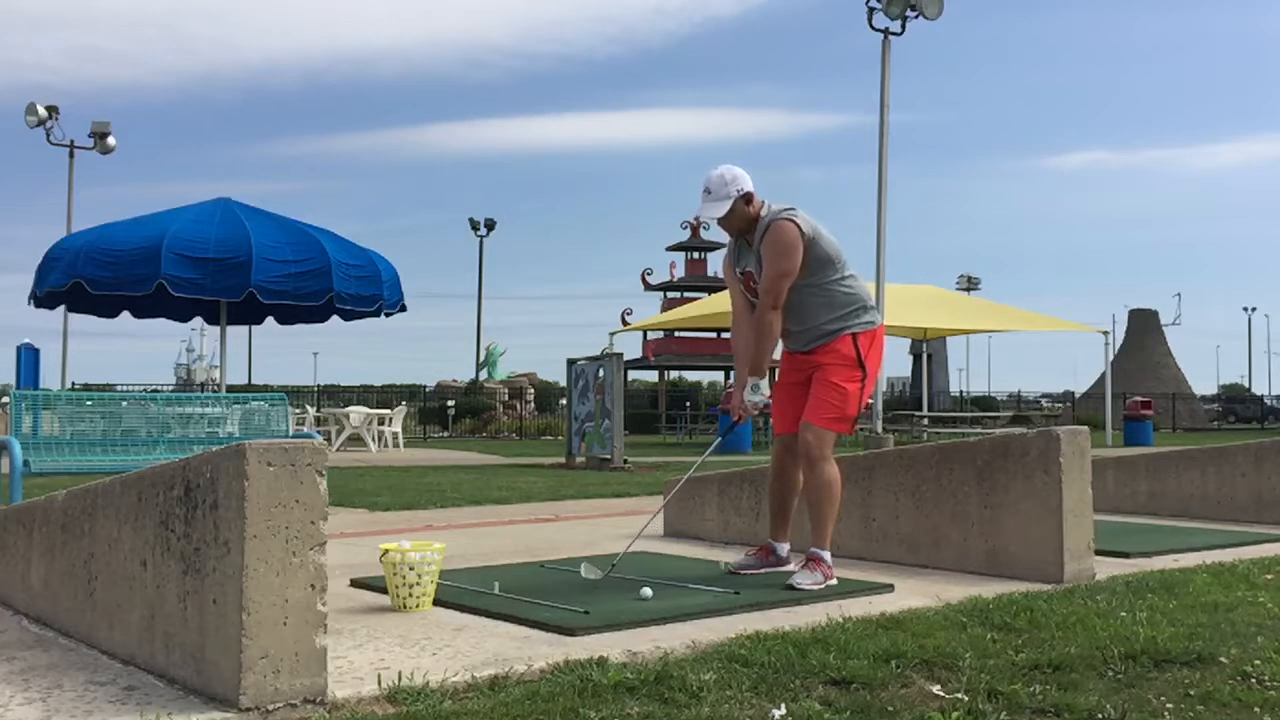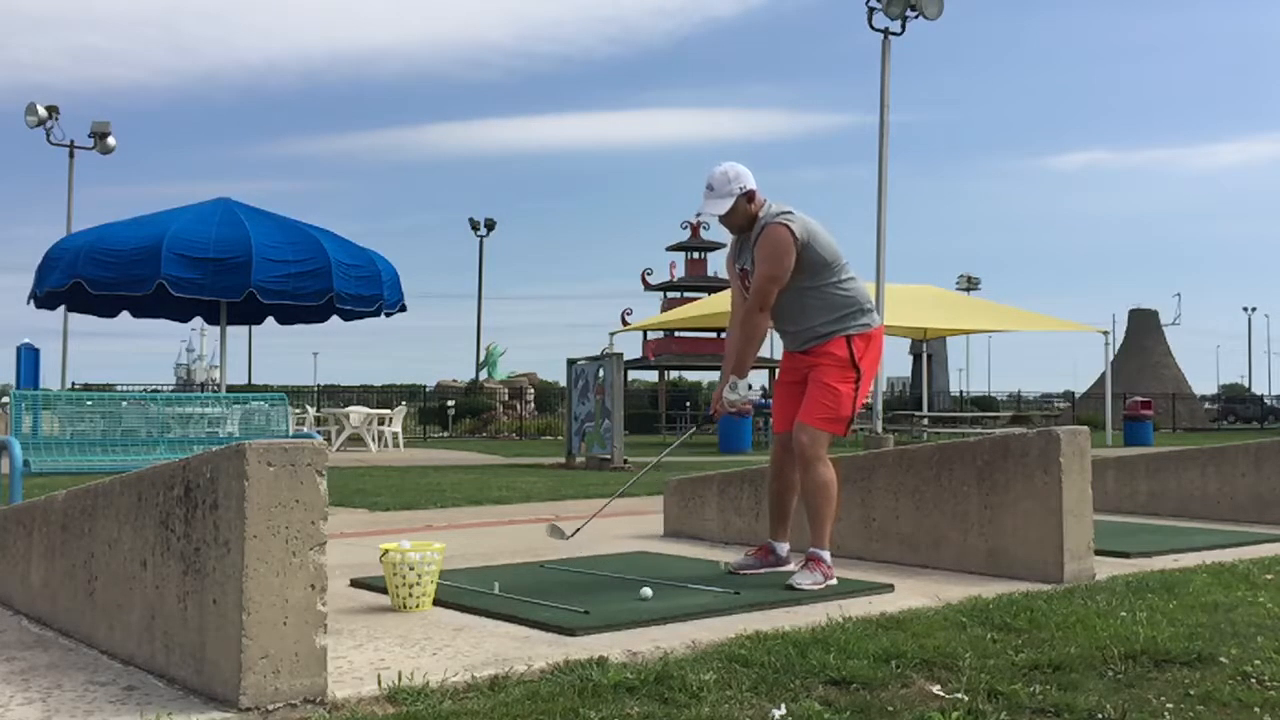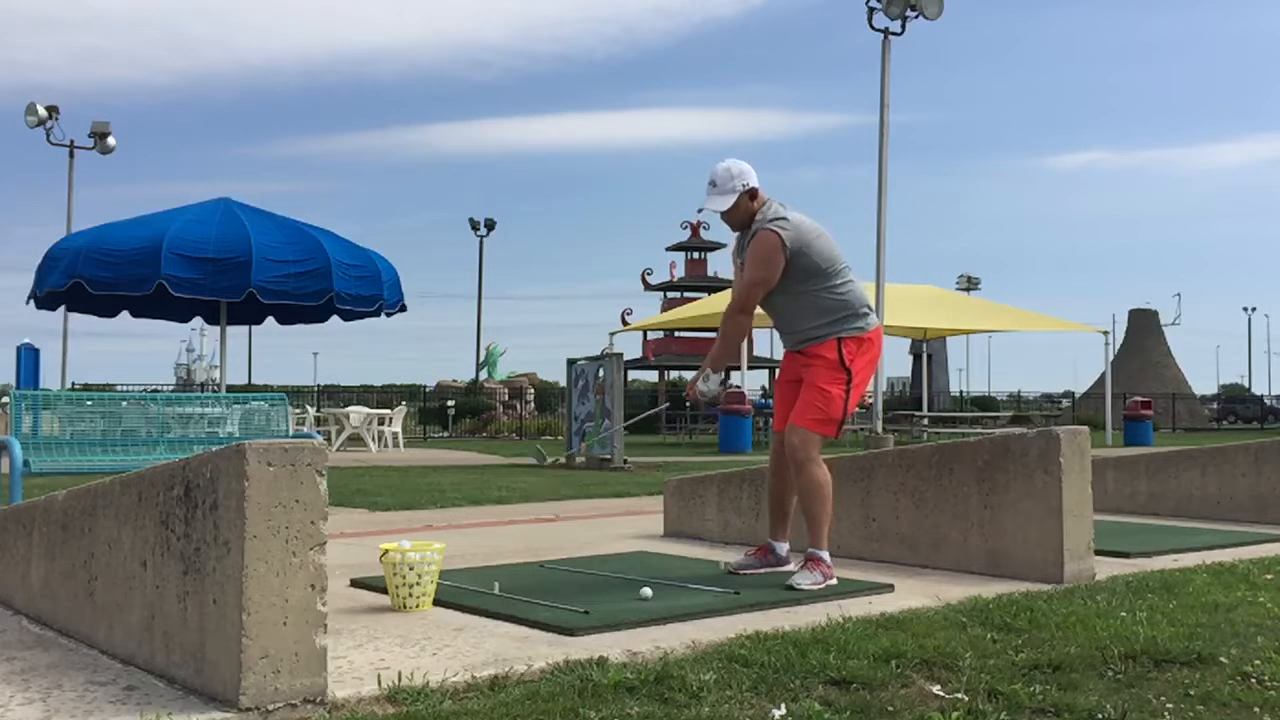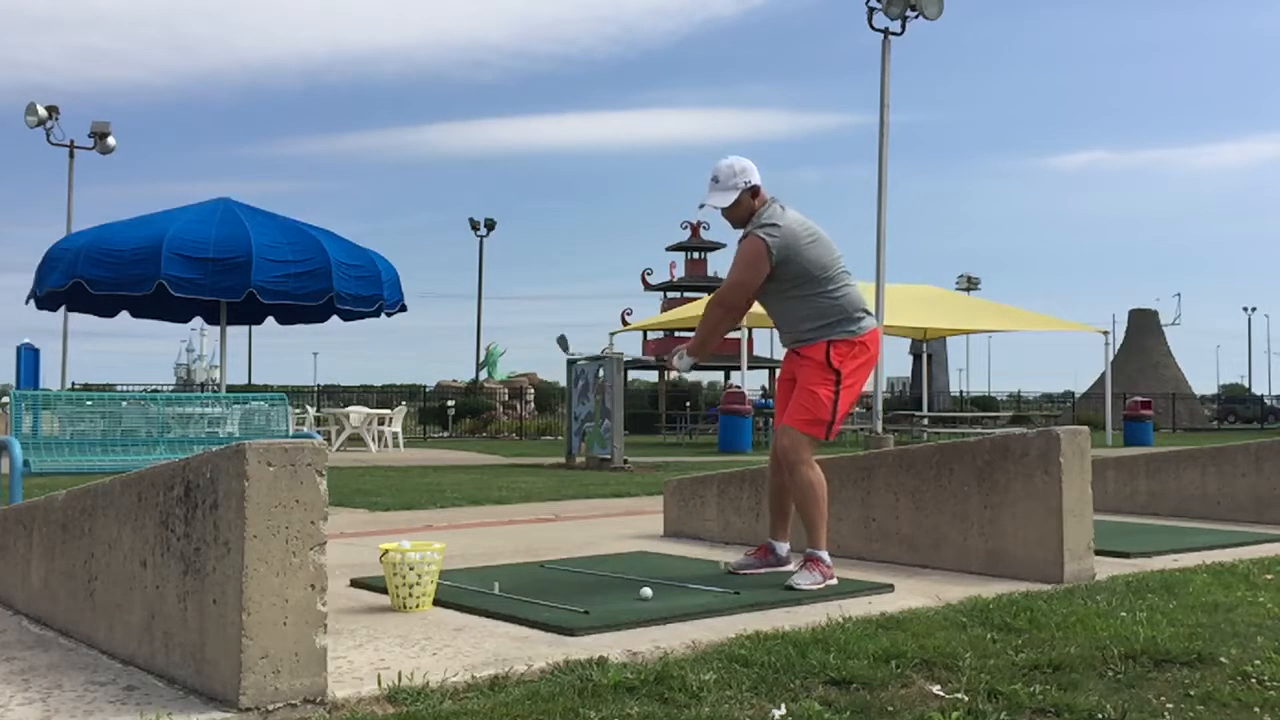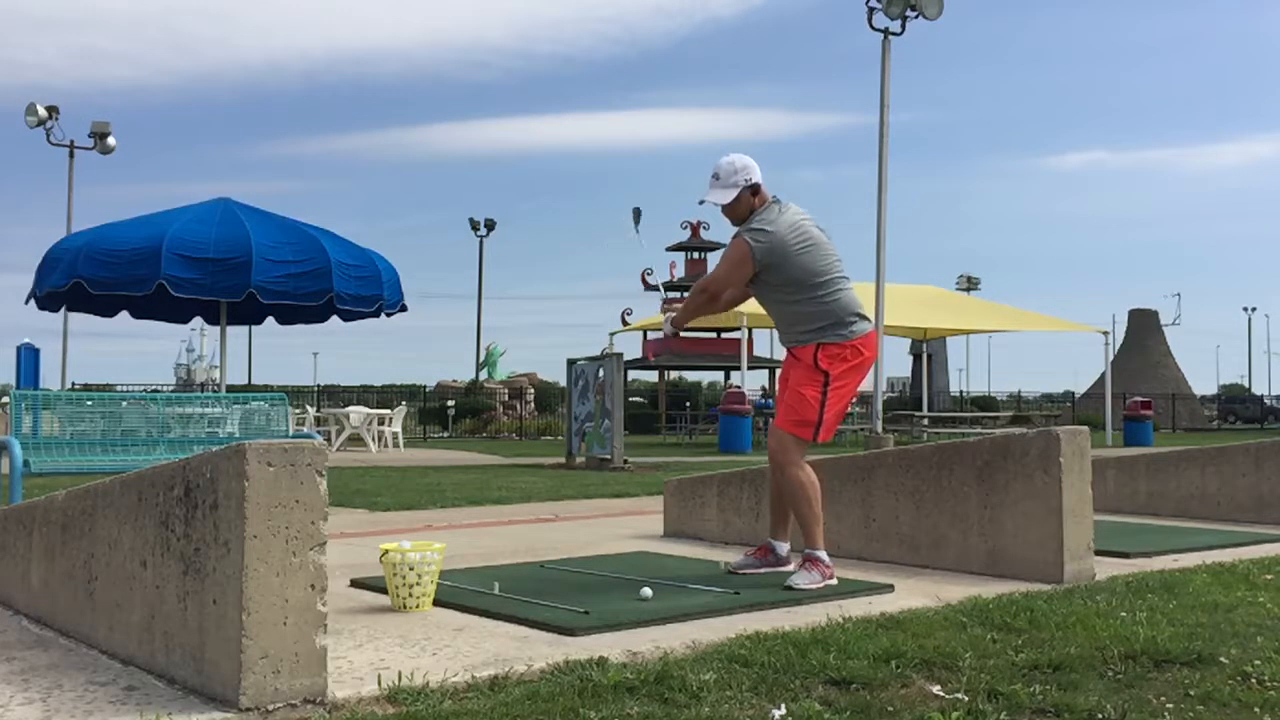
dt=0.5s
person 1, frame 1
left shoulder: (783, 229)
right shoulder: (734, 256)
left elbow: (770, 311)
right elbow: (743, 322)
left wrist: (756, 382)
right wrist: (740, 386)
left hip: (849, 341)
right hip: (801, 349)
left knee: (814, 444)
right knee: (785, 448)
left ankle: (821, 559)
right ankle: (777, 548)
person 1, frame 2
left shoulder: (778, 231)
right shoulder: (738, 250)
left elbow: (758, 313)
right elbow: (739, 318)
left wrist: (738, 380)
right wrist: (725, 382)
left hip: (847, 342)
right hip: (801, 349)
left knee: (809, 445)
right knee: (783, 447)
left ankle: (820, 559)
right ankle: (777, 548)
person 1, frame 3
left shoulder: (773, 234)
right shoulder: (746, 240)
left elbow: (741, 312)
right elbow: (739, 311)
left wrist: (710, 371)
right wrist: (710, 368)
left hip: (845, 344)
right hip: (802, 347)
left knee: (802, 446)
right knee: (782, 447)
left ankle: (820, 559)
right ankle: (777, 548)
person 1, frame 4
left shoulder: (763, 238)
right shoulder: (765, 226)
left elbow: (724, 303)
right elbow: (738, 305)
left wrist: (690, 353)
right wrist: (699, 347)
left hip: (841, 346)
right hip: (806, 347)
left knee: (795, 448)
right knee: (782, 448)
left ankle: (819, 560)
right ankle: (777, 548)
person 1, frame 5
left shoulder: (755, 239)
right shoulder: (784, 214)
left elbow: (709, 289)
right elbow: (740, 289)
left wrist: (676, 319)
right wrist: (690, 311)
left hip: (836, 349)
right hip: (809, 348)
left knee: (786, 448)
right knee: (782, 447)
left ankle: (818, 560)
right ankle: (777, 548)
